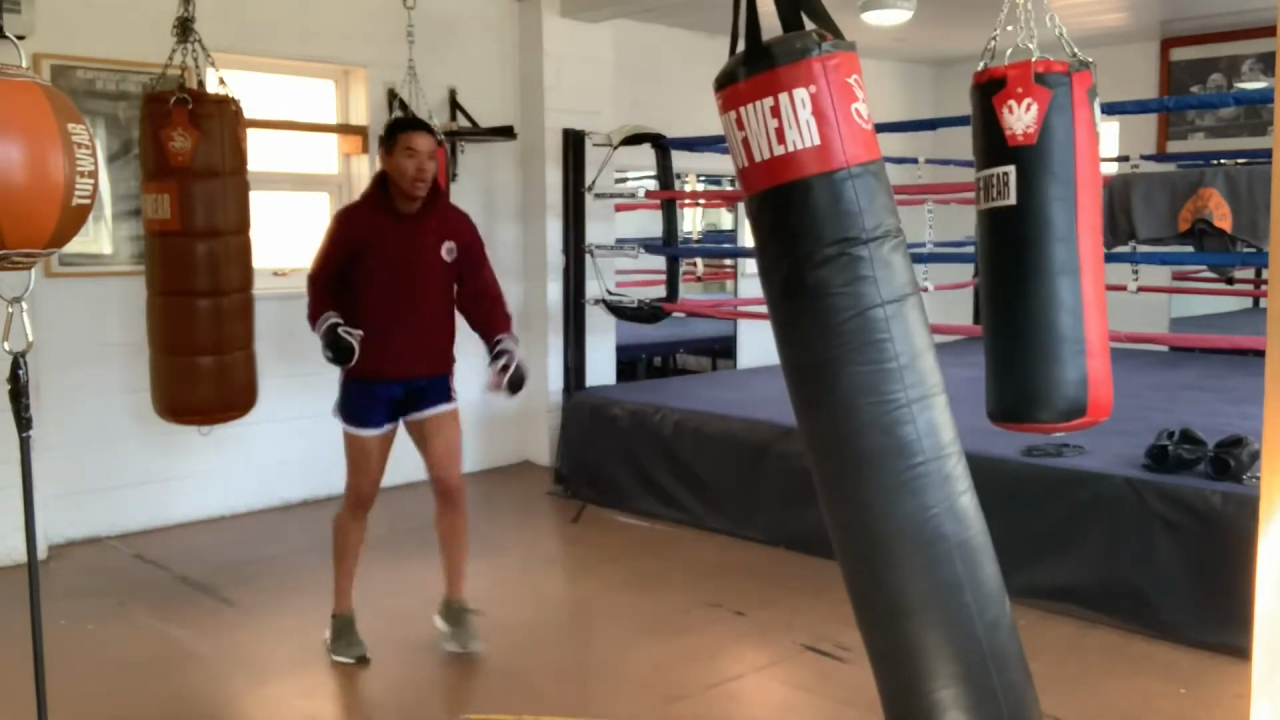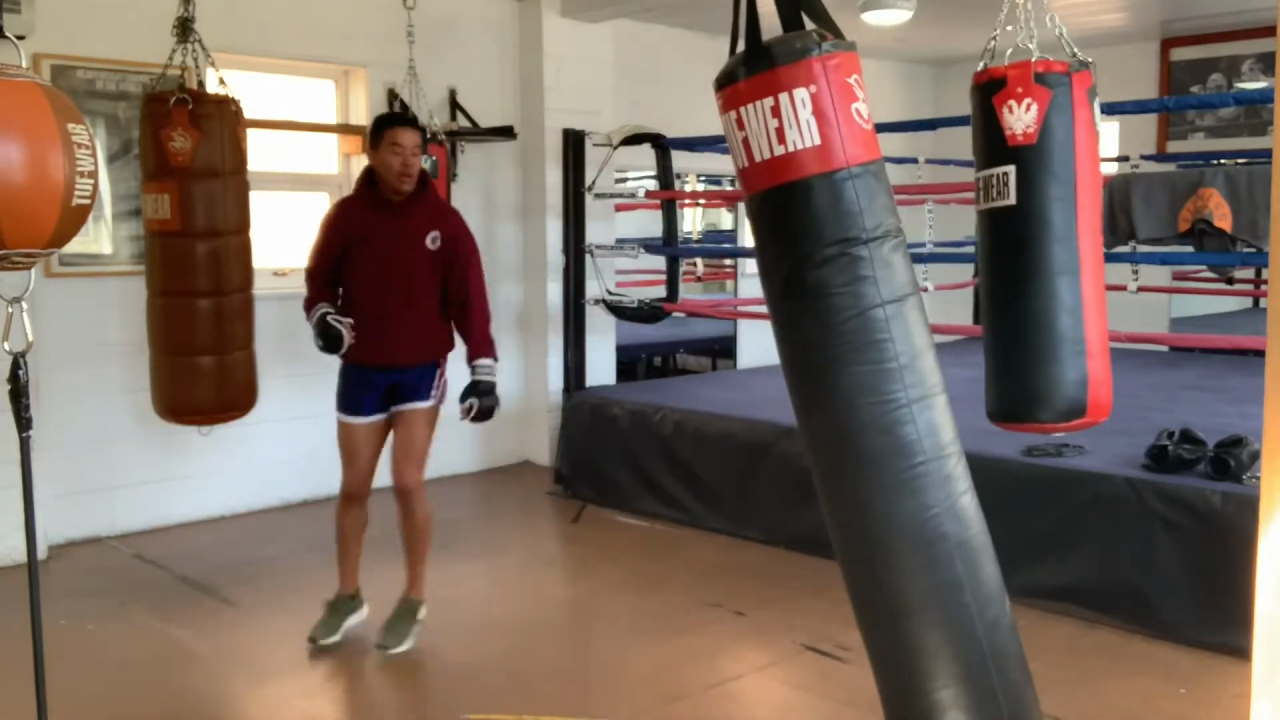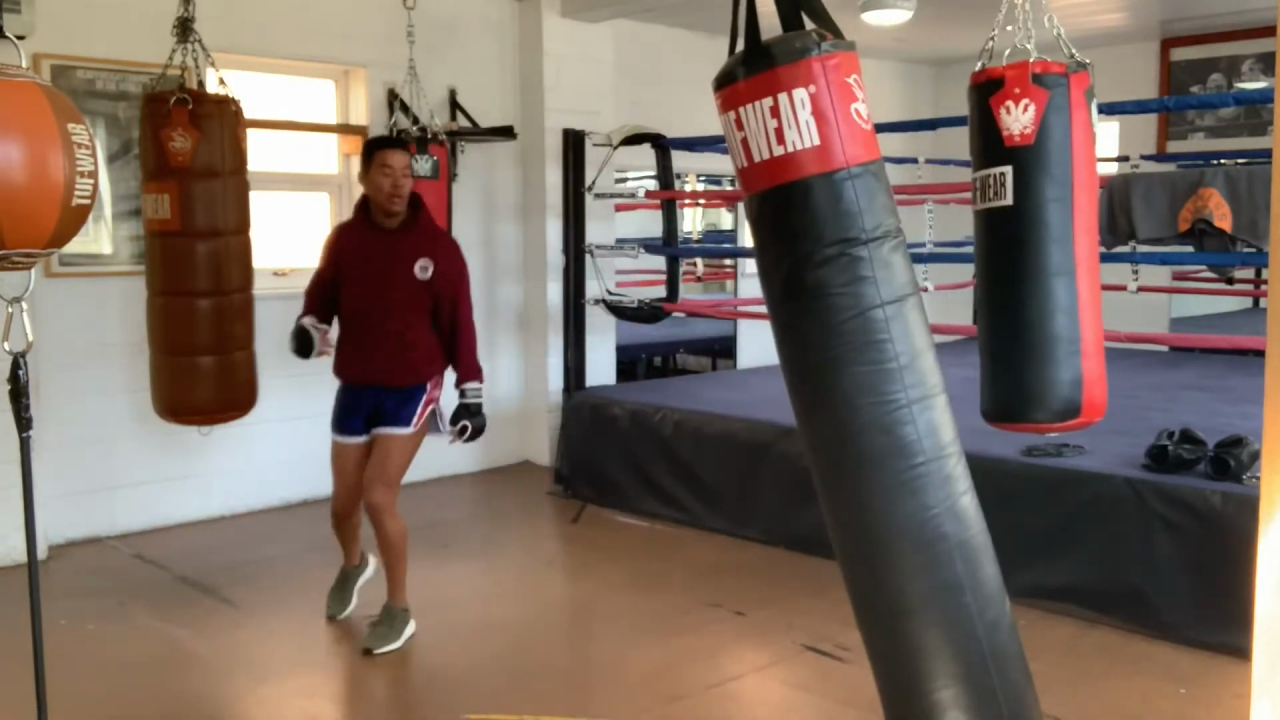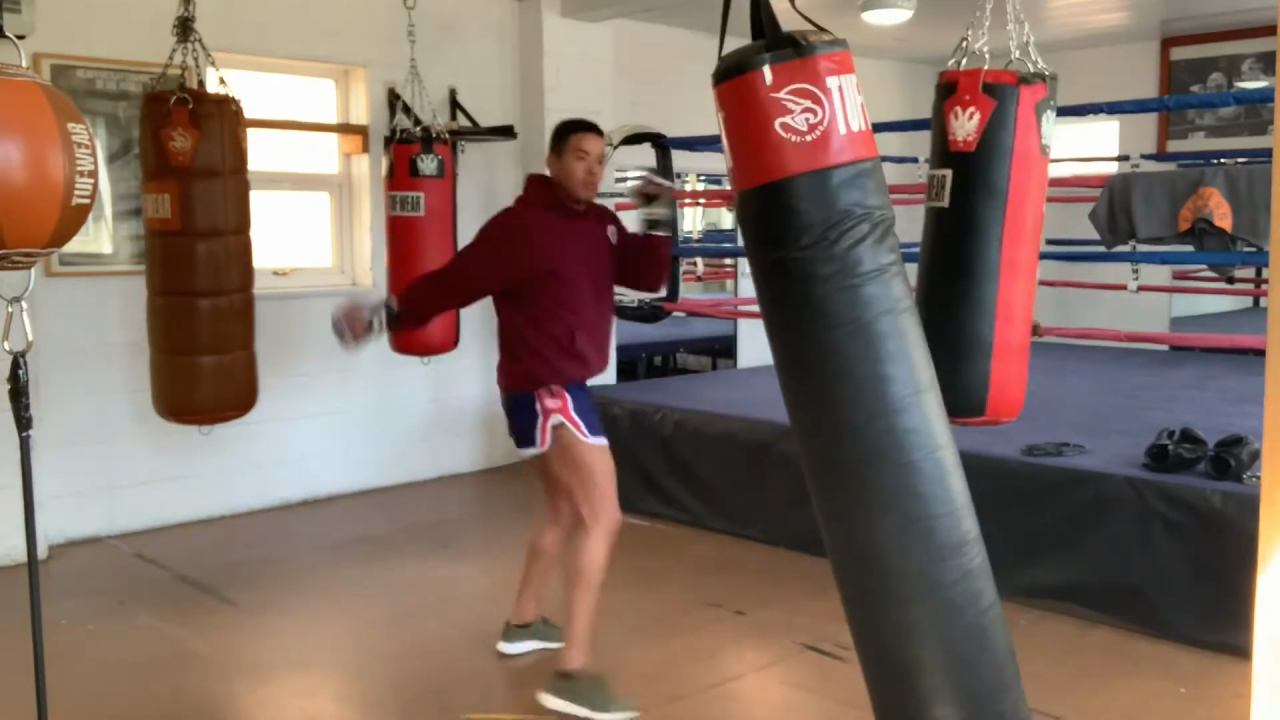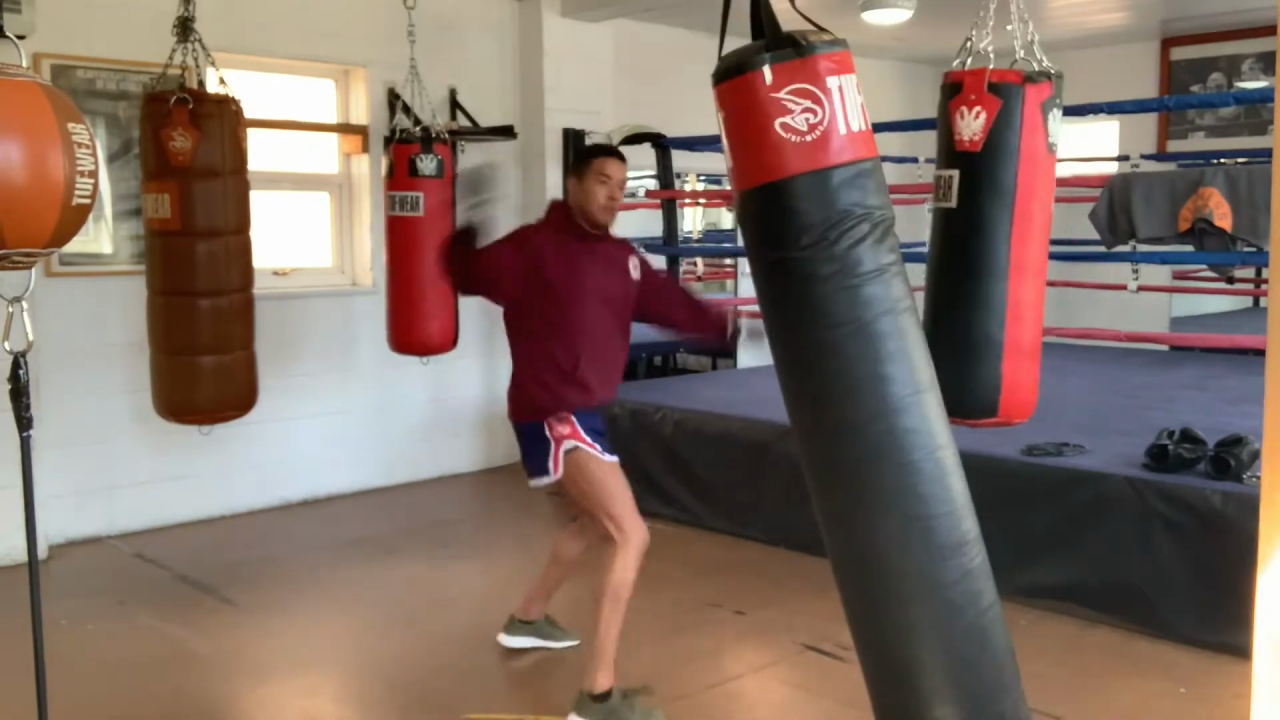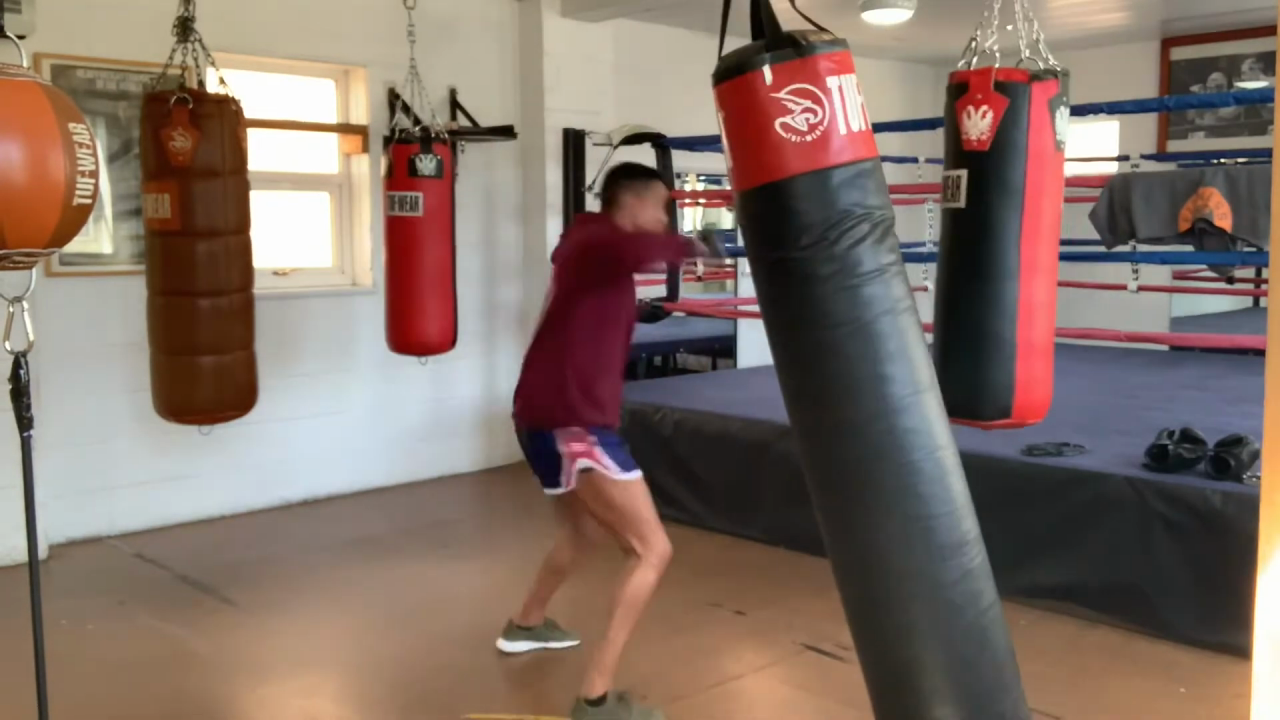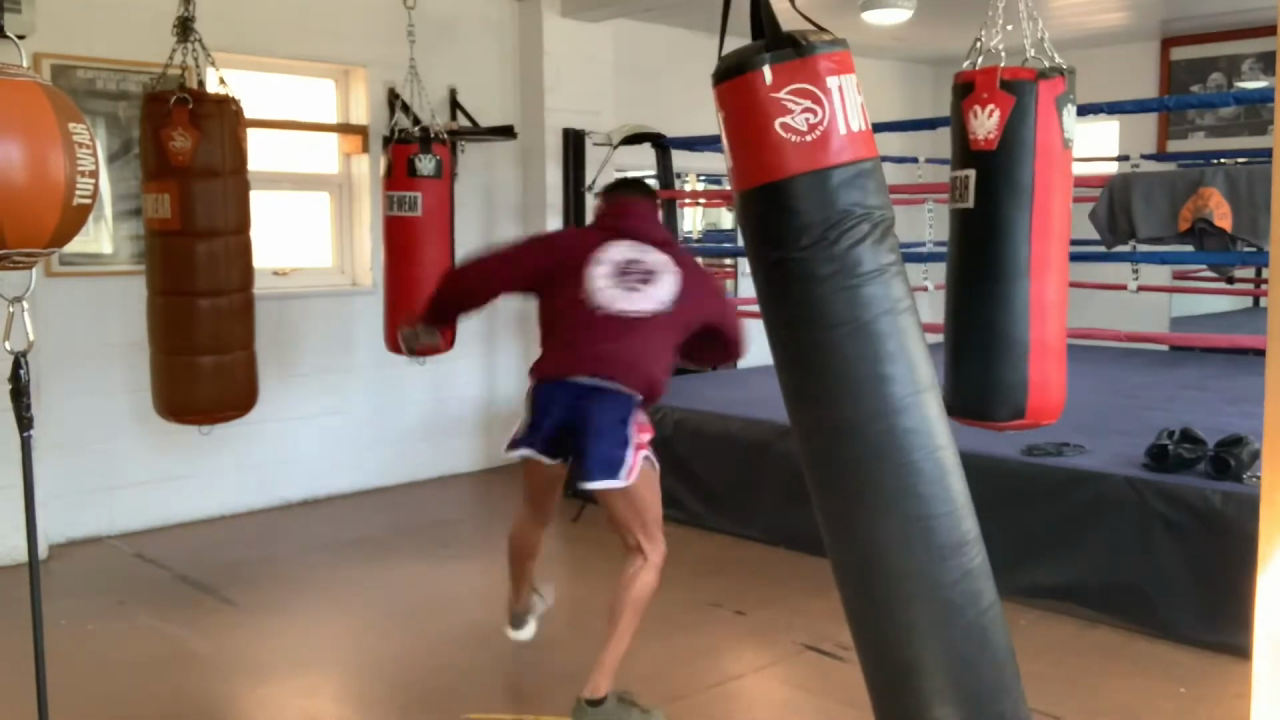
dt=0.1s
person 1, frame 1
left shoulder: (456, 226)
right shoulder: (355, 222)
left elbow: (480, 295)
right elbow: (323, 285)
left wrist: (504, 347)
right wrist: (332, 328)
left hip: (431, 377)
right hip: (368, 379)
left knee: (450, 485)
right knee: (360, 498)
left ankle: (454, 605)
right ankle: (342, 616)
person 1, frame 2
left shoulder: (444, 220)
right shoulder: (347, 216)
left elbow: (470, 299)
right elbow: (322, 277)
left wrist: (482, 372)
right wrist: (328, 317)
left hip: (422, 368)
right hip: (364, 367)
left knee: (408, 483)
right knee: (354, 489)
left ankle: (413, 597)
right ankle: (346, 597)
person 1, frame 3
left shoulder: (437, 245)
right shoulder: (345, 240)
left elbow: (459, 323)
right elbow: (321, 296)
left wrist: (471, 391)
right wrist: (308, 326)
left hip: (411, 388)
right hip: (357, 388)
left knee: (380, 499)
right knee: (344, 502)
left ankle: (398, 607)
right ankle: (354, 562)
person 1, frame 4
left shoulder: (601, 226)
right shoulder: (516, 228)
left elbow: (649, 275)
right elbow: (451, 283)
left wrist: (657, 219)
right wrist: (383, 310)
left hip: (565, 389)
right hip: (545, 391)
left knee: (576, 510)
right knee: (603, 518)
left ankle: (523, 620)
person 1, frame 5
left shoulder: (623, 259)
right shoulder: (532, 248)
left elbow: (674, 307)
right elbow: (470, 275)
left wrist: (729, 325)
right wrist: (465, 243)
left hip: (580, 415)
right hip: (551, 417)
left knee: (592, 521)
right knee: (630, 537)
left ankle: (526, 619)
person 1, frame 6
left shoulder: (588, 259)
right shoulder: (591, 249)
right elbow: (620, 245)
left hip: (562, 423)
right hip: (570, 430)
left knee: (584, 526)
right knee: (650, 551)
left ankle: (524, 623)
person 1, frame 7
left shoulder: (569, 247)
right shoulder: (691, 273)
left elbow: (480, 276)
right elbow: (725, 348)
left wrist: (432, 320)
left hip: (556, 397)
right hip: (615, 413)
left knee: (535, 512)
right knee: (647, 554)
left ankle: (522, 604)
